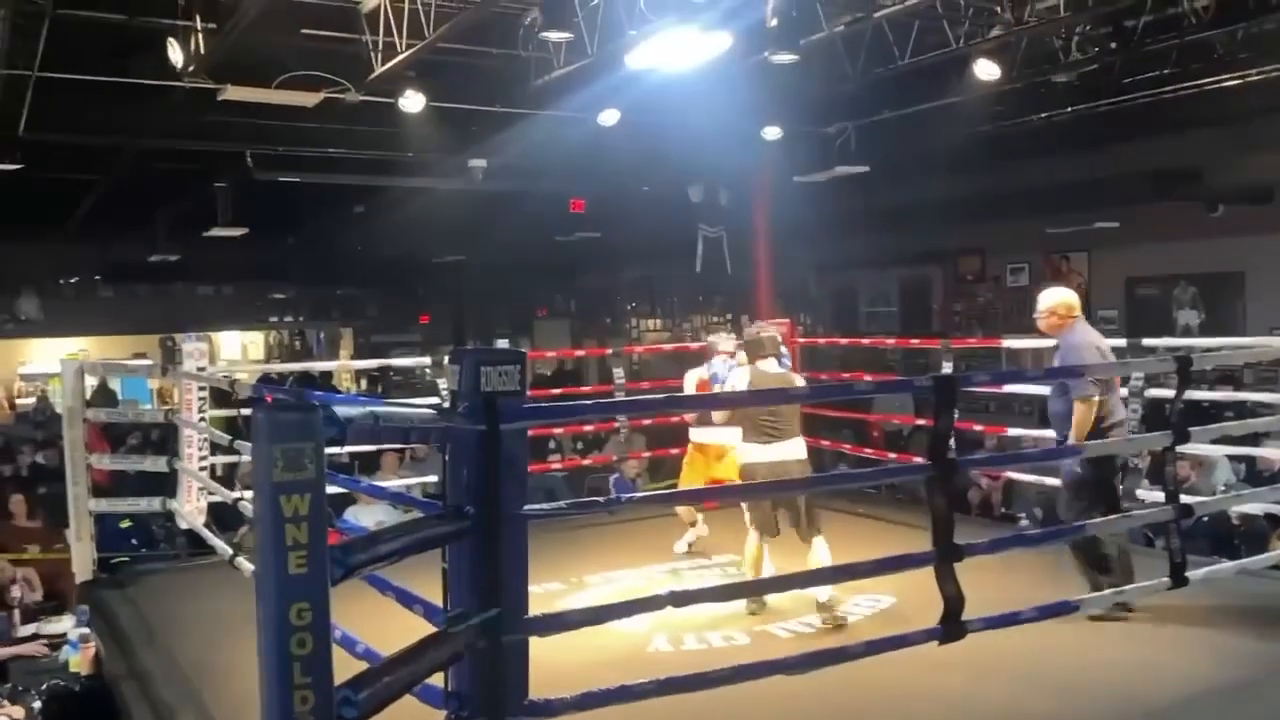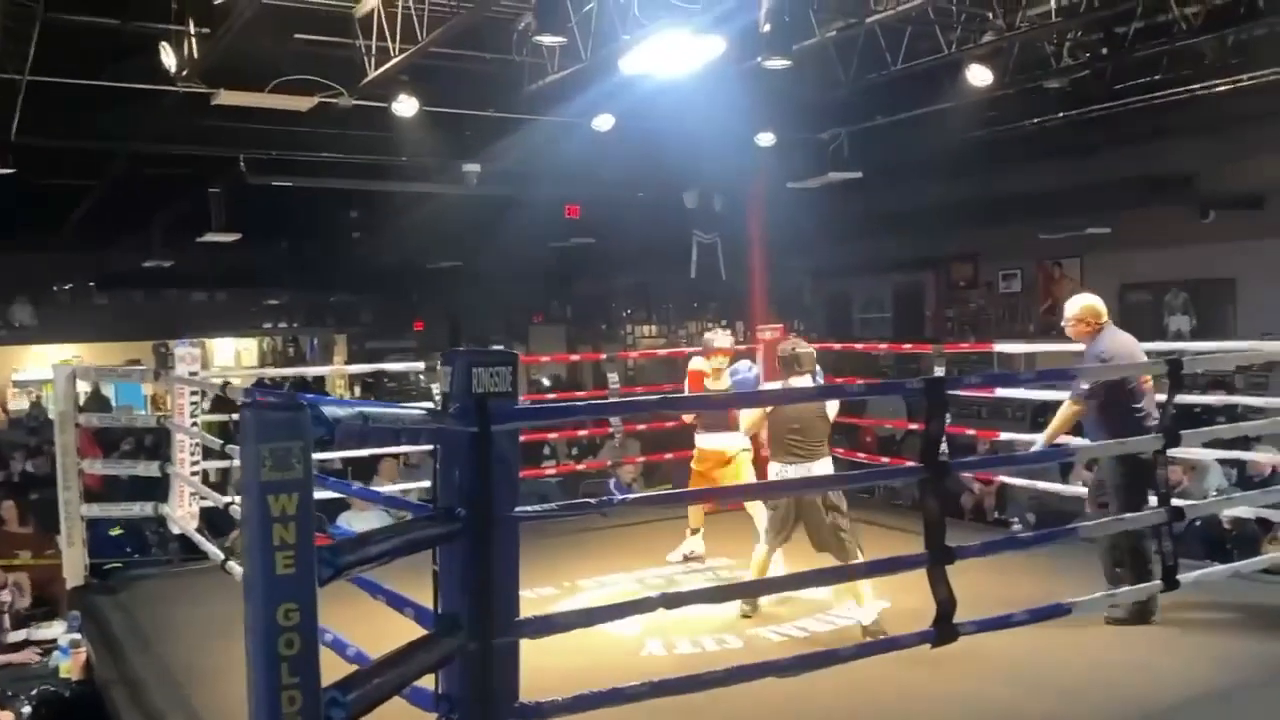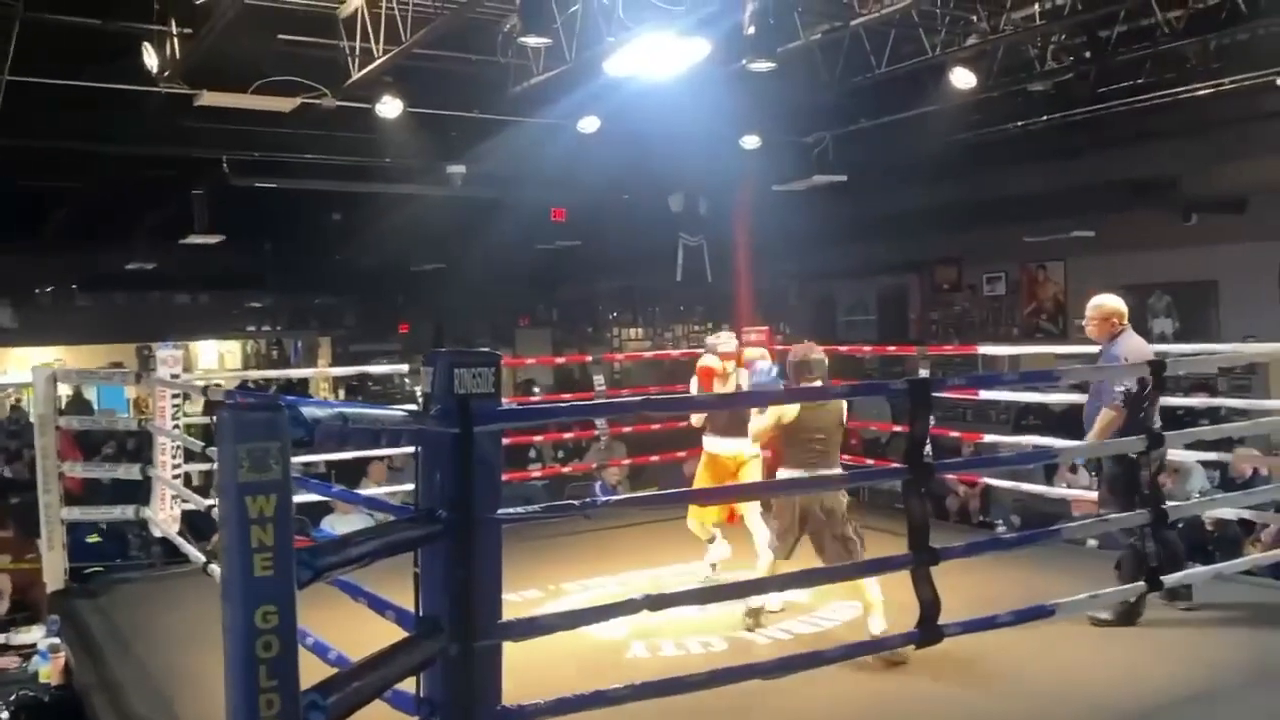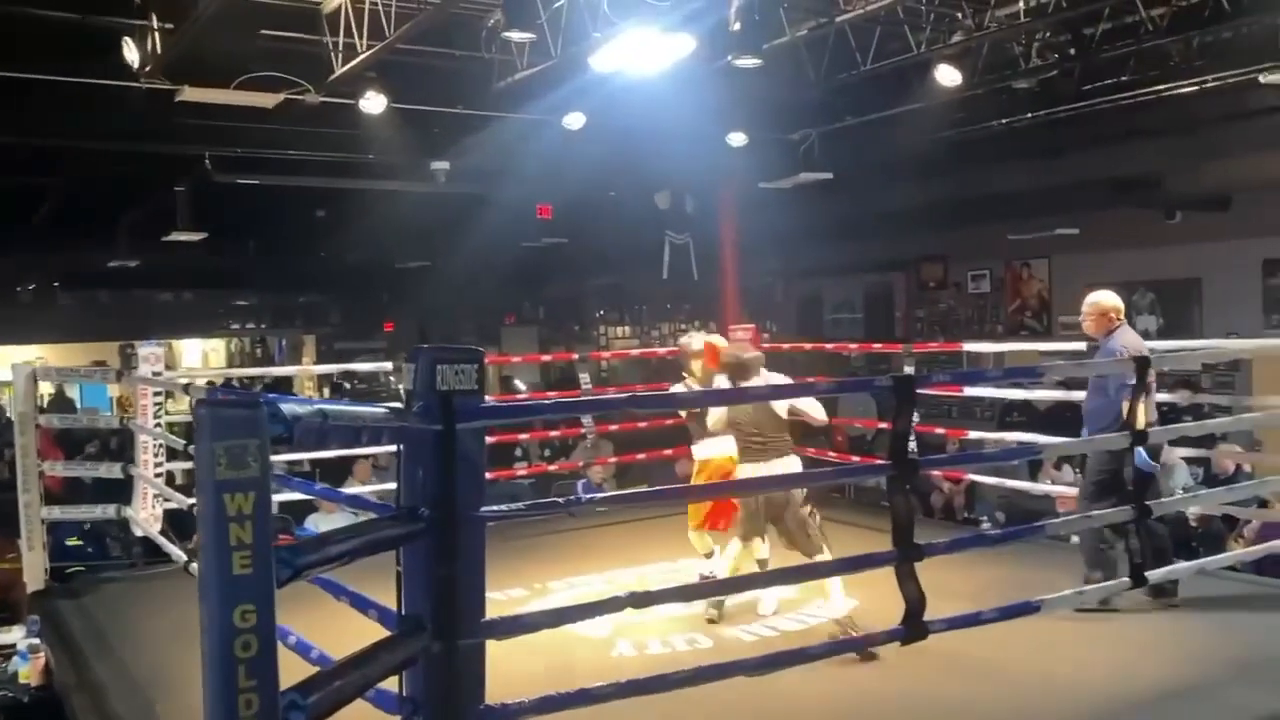
dt=0.3s
person 1, frame 1
left shoulder: (1077, 344)
right shoulder: (1078, 338)
left elbow: (1086, 399)
left wrist: (1073, 444)
right wrist: (1073, 441)
left hip: (1093, 445)
right hip: (1101, 441)
left knee: (1081, 517)
right knee: (1105, 515)
left ankle: (1108, 594)
right ankle: (1119, 591)
person 1, frame 2
left shoulder: (1102, 351)
right shoulder: (1120, 340)
left elbow: (1078, 403)
left wrist: (1044, 440)
right hip: (1131, 440)
right knee: (1102, 503)
left ankle: (1139, 603)
right ankle: (1119, 583)
person 1, frame 3
left shoulder: (1118, 353)
right shoulder: (1134, 346)
left elbow: (1115, 408)
left wrist: (1088, 445)
left hip: (1125, 450)
left ankle: (1127, 605)
right ankle: (1177, 588)
person 1, frame 4
left shoulder: (1117, 348)
right shoulder: (1123, 341)
left elbow: (1132, 400)
left wrist: (1136, 443)
right wrist: (1092, 423)
left hip: (1117, 445)
right hip: (1136, 443)
left knee: (1093, 510)
left ankle: (1101, 584)
right ankle: (1163, 586)
person 2, frame 1
left shoulder: (740, 376)
right shoulder: (797, 382)
left elbow: (719, 417)
left wrist: (722, 387)
left hip: (755, 464)
right hip: (793, 462)
left knee: (757, 529)
right knee: (813, 535)
left ankle: (753, 595)
right ankle: (825, 602)
person 2, frame 2
right shoulder: (829, 399)
left elbow: (747, 428)
left hip: (782, 480)
right hip: (819, 480)
left knee: (769, 541)
right knee: (850, 551)
left ankle: (749, 599)
right ankle: (869, 621)
person 2, frame 3
left shoulder: (787, 402)
right shoulder: (840, 404)
left elbow: (755, 434)
left hip: (790, 491)
right hip: (828, 491)
left knee: (777, 551)
right knee: (858, 564)
left ankle: (754, 609)
right ankle: (880, 636)
person 2, frame 4
right shoulder: (782, 387)
left elbow: (715, 425)
right elbow: (820, 418)
left hip: (751, 482)
right hip: (786, 484)
left knee: (743, 539)
right knee: (818, 552)
left ankle: (715, 602)
right ankle: (841, 617)
person 3, frame 1
right shoulder: (694, 376)
right elbow: (688, 416)
right wrist: (701, 392)
left hip: (731, 446)
right hip: (700, 446)
right ankle: (695, 528)
person 3, frame 2
left shoulder: (741, 377)
right shoulder: (695, 378)
right elbow: (688, 417)
right wrist: (693, 391)
left hip: (736, 449)
right hip: (706, 450)
left knee: (753, 502)
right knee: (695, 503)
right ankle: (693, 543)
person 3, frame 3
left shoulder: (747, 378)
right shoulder: (699, 382)
right elbow: (696, 421)
right wrist: (703, 390)
left hip: (746, 453)
right hip: (714, 454)
left knee: (752, 514)
right knee: (695, 519)
right ankle: (717, 544)
person 3, frame 4
left shoulder: (721, 380)
right shoulder: (678, 392)
right elbow: (694, 415)
left hip: (739, 454)
right hip: (709, 460)
right knee: (696, 530)
right ankle: (711, 558)
